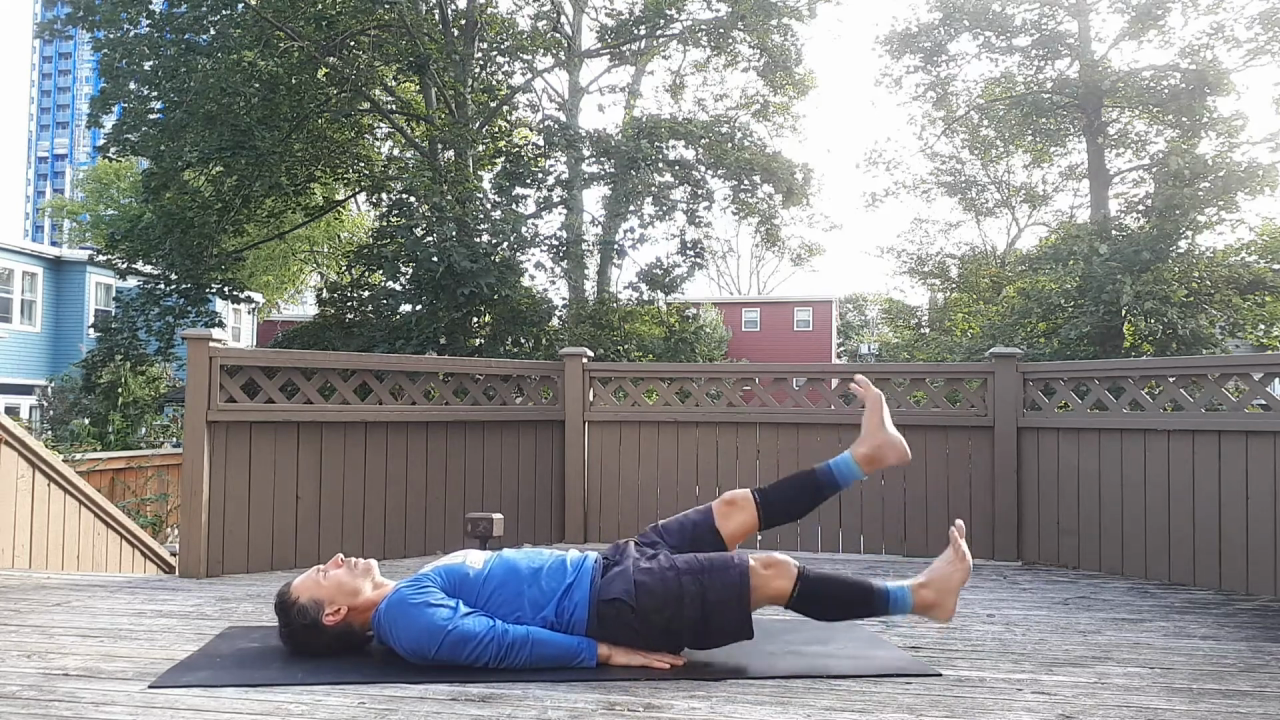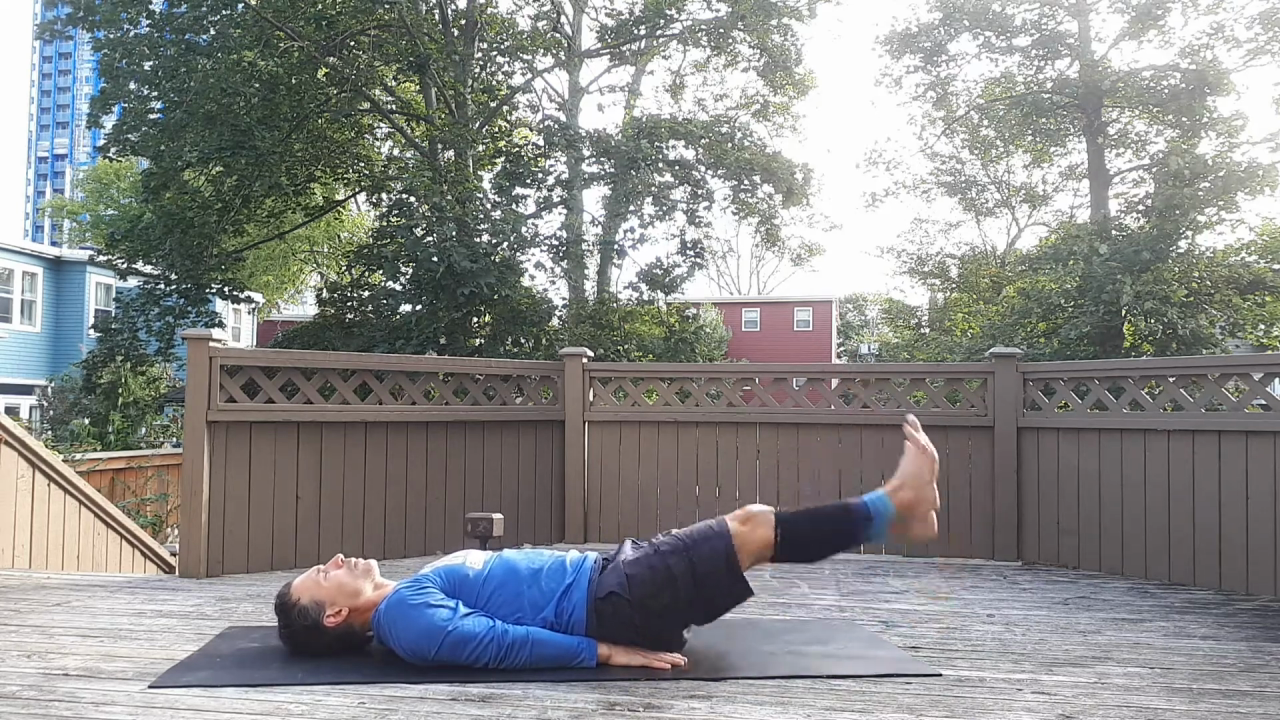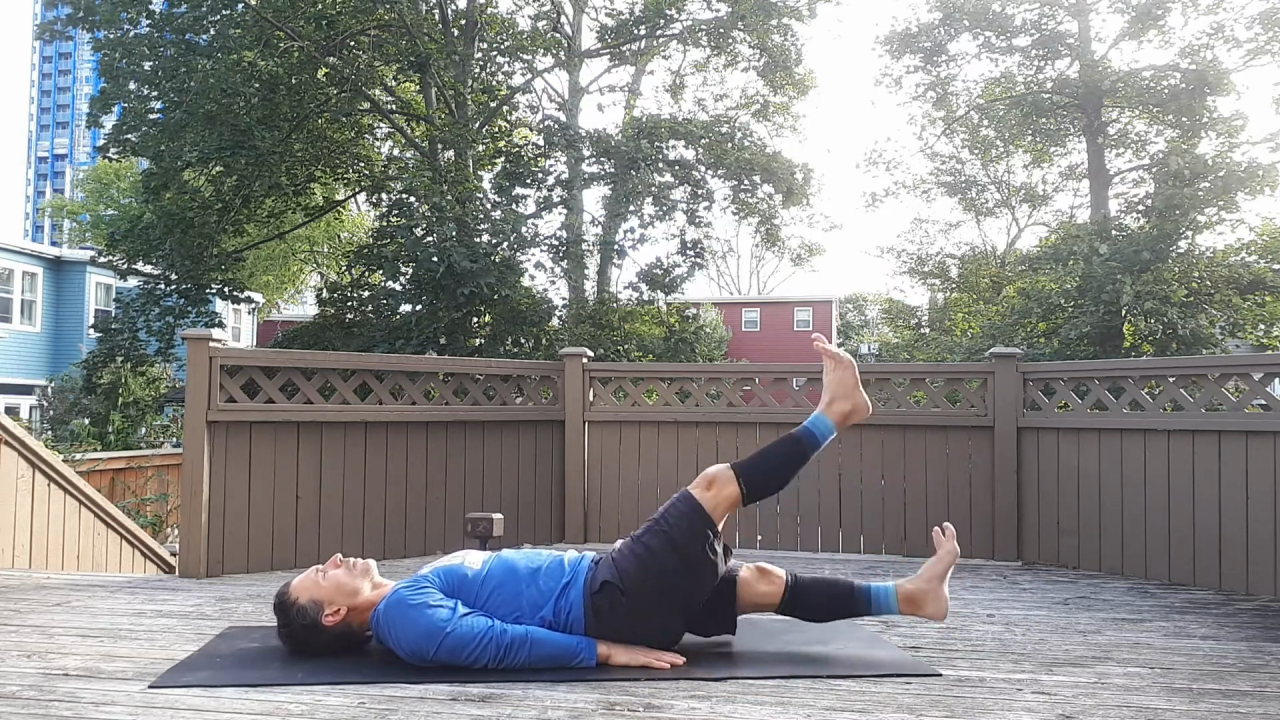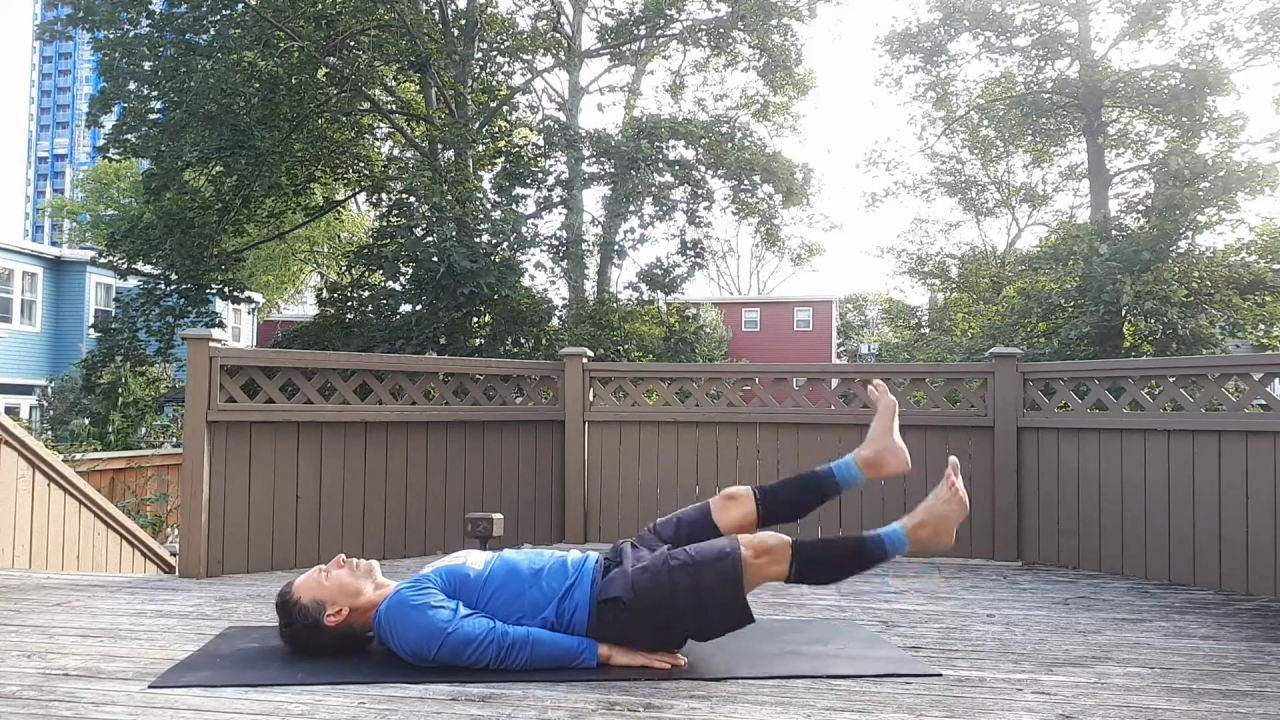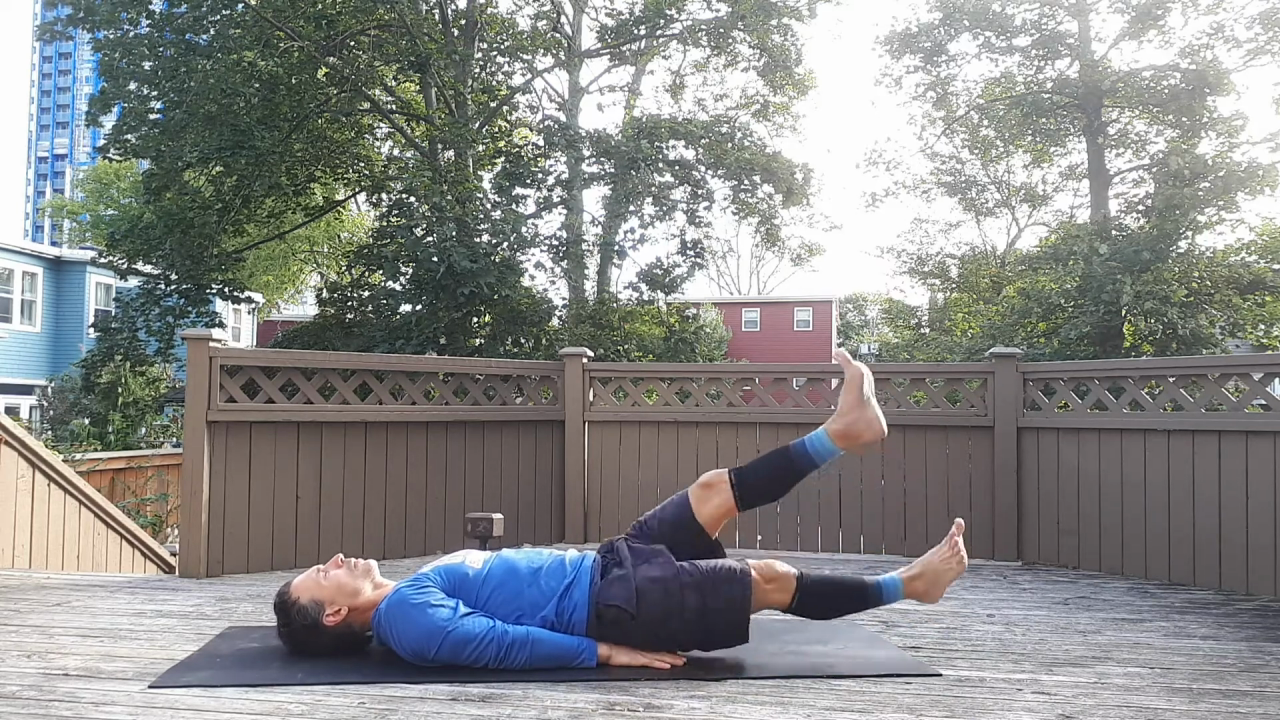
dt=0.3s
person 1, frame 1
left shoulder: (414, 589)
right shoulder: (405, 618)
right elbow: (500, 643)
right wrist: (609, 651)
left hip: (606, 569)
right hip: (612, 604)
left knee: (737, 509)
right knee: (771, 573)
left ankle: (866, 455)
right ankle: (915, 596)
person 1, frame 2
left shoulder: (407, 594)
right shoulder: (402, 618)
right elbow: (498, 643)
right wrist: (607, 651)
left hip: (602, 573)
right hip: (608, 604)
left knee: (746, 525)
right knee: (751, 529)
left ankle: (892, 509)
right ankle: (894, 502)
person 1, frame 3
left shoulder: (415, 591)
right shoulder: (405, 619)
right elbow: (502, 644)
right wrist: (607, 649)
left hip: (600, 577)
right hip: (611, 604)
left knee: (763, 583)
right knee: (717, 485)
left ankle: (909, 594)
right ankle: (830, 416)
person 1, frame 4
left shoulder: (415, 591)
right shoulder: (406, 620)
right elbow: (504, 643)
right wrist: (609, 652)
left hip: (605, 571)
right hip: (611, 605)
left knee: (735, 502)
right knee: (764, 550)
left ankle: (867, 461)
right ankle: (910, 532)
person 1, frame 5
left shoulder: (411, 592)
right shoulder: (405, 618)
right elbow: (502, 644)
right wrist: (609, 650)
left hip: (603, 569)
right hip: (610, 606)
left knee: (717, 487)
right knee: (771, 580)
left ankle: (843, 430)
right ankle: (907, 584)
